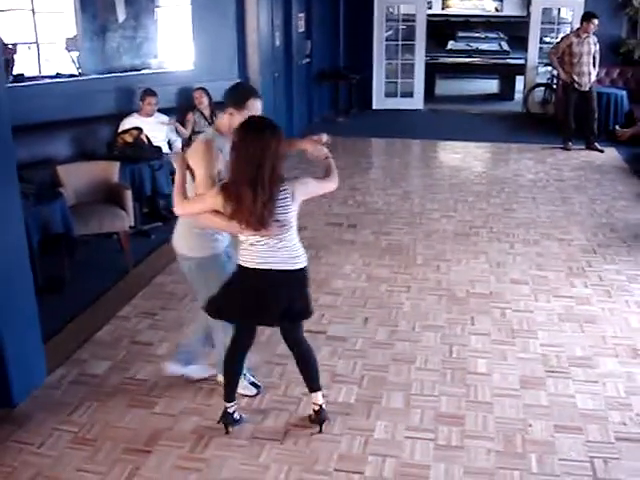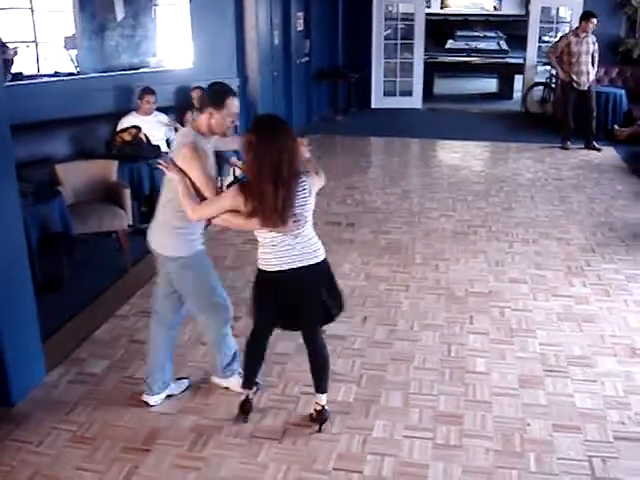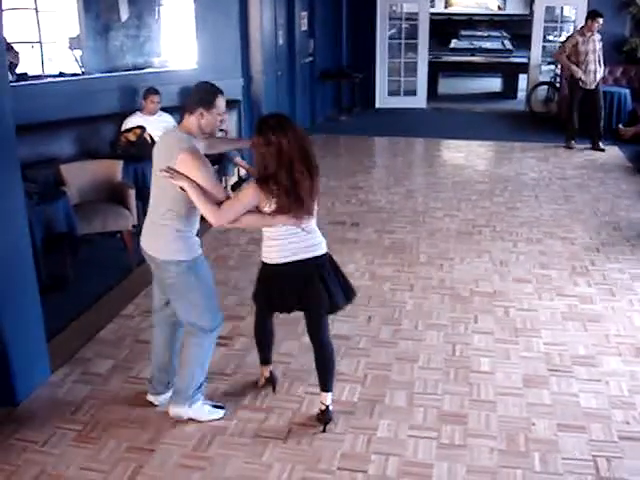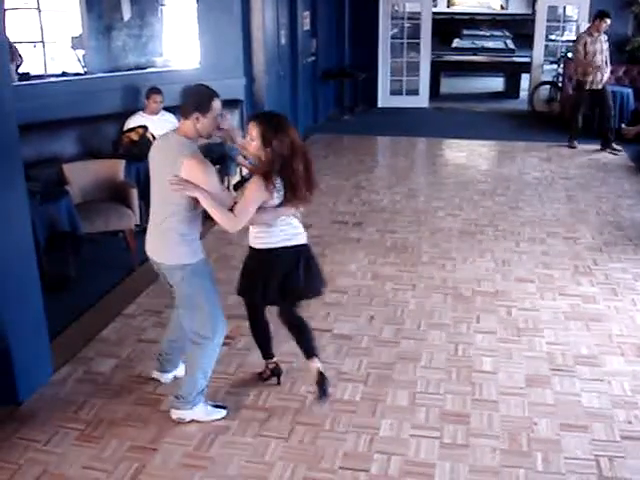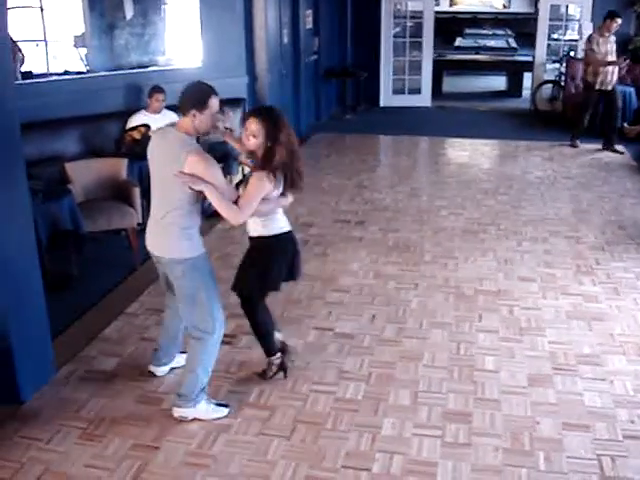
dt=0.2s
person 1, frame 1
left shoulder: (230, 139)
right shoulder: (205, 150)
right elbow: (204, 212)
left wrist: (307, 141)
left hip: (215, 239)
right hip: (199, 245)
left ankle: (183, 359)
person 1, frame 2
left shoulder: (197, 136)
right shoulder: (194, 151)
left hip: (163, 239)
right hip: (180, 246)
left knee: (168, 312)
right knee: (216, 309)
left ankle: (157, 386)
right ankle: (227, 370)
person 1, frame 3
left shoulder: (171, 137)
right shoulder: (189, 157)
left elbow: (208, 145)
left wrist: (242, 143)
right wrist: (278, 217)
left hip: (154, 243)
right hip: (177, 250)
left knee: (167, 314)
right knee: (205, 323)
left ankle: (160, 387)
right ankle: (185, 400)
person 1, frame 4
left shoulder: (162, 142)
right shoulder: (194, 164)
left wrist: (220, 135)
right wrist: (282, 211)
left hip: (157, 247)
right hip: (181, 255)
left knee: (186, 309)
right knee: (209, 329)
left ankle: (168, 365)
right ankle: (188, 403)
person 1, frame 5
left shoulder: (158, 138)
right shoulder: (197, 159)
right wrist: (281, 201)
left hip: (157, 241)
right hip: (182, 250)
left knee: (178, 301)
right knee: (208, 325)
left ankle: (164, 357)
right ankle: (190, 401)
person 2, frame 1
left shoulder: (227, 194)
right shoulder: (294, 189)
left elbow: (180, 208)
right elbow: (332, 181)
left wrist: (181, 172)
right wrist: (325, 156)
left hip: (251, 277)
right hip: (292, 274)
left knee: (241, 339)
right knee: (294, 338)
left ankle: (229, 409)
right ankle: (319, 404)
person 2, frame 2
left shoulder: (243, 193)
right shoulder: (305, 183)
left elbow: (195, 213)
left wrist: (180, 176)
right wrist: (306, 157)
left hip: (274, 276)
right hip: (312, 270)
left knee: (260, 332)
right knee: (314, 337)
left ankle: (248, 395)
right ankle: (321, 404)
person 2, frame 3
left shoulder: (259, 188)
right shoulder: (308, 179)
left elbow: (218, 218)
left wrist: (188, 184)
left hip: (279, 268)
right hip: (315, 263)
left knee: (262, 316)
right knee: (319, 333)
left ankle: (266, 372)
right ankle: (326, 402)
person 2, frame 4
left shoulder: (261, 182)
right shoulder: (287, 172)
left elbow: (232, 224)
left wrist: (200, 193)
left hip: (269, 255)
right hip: (295, 250)
left knee: (254, 308)
right knee: (289, 313)
left ankle: (272, 365)
right ankle: (316, 366)
person 2, frame 5
left shoulder: (263, 176)
right shoulder: (265, 162)
left elbow: (237, 217)
left wrist: (205, 186)
left hip: (268, 244)
right hip: (274, 239)
left knee: (251, 301)
right knee: (249, 293)
left ankle: (276, 360)
right ankle: (275, 339)
person 3, frame 1
left shoulder: (594, 40)
right shoulder: (569, 39)
right elbow: (552, 54)
left wrist: (595, 72)
right wrist: (561, 72)
left hip: (588, 82)
right hip: (571, 82)
left knee: (592, 111)
right knee: (569, 112)
left ankle: (591, 142)
right ankle: (567, 140)
person 3, frame 2
left shoulder: (592, 39)
right shoulder: (568, 38)
right elbow: (551, 53)
left wrist: (594, 71)
right wrist: (559, 71)
left hip: (588, 81)
right hip: (571, 81)
left knee: (591, 110)
right knee: (568, 111)
left ankle: (590, 141)
right ankle: (566, 140)
person 3, frame 3
left shoulder: (598, 38)
right shoulder: (575, 38)
right elbow: (559, 55)
left wrist: (601, 71)
right wrist: (571, 67)
left hip: (594, 80)
right hip: (578, 81)
left knee: (598, 109)
right knee: (573, 110)
left ankle: (596, 140)
right ankle: (570, 139)
person 3, frame 4
left shoulder: (604, 38)
right shoulder: (583, 38)
right elbow: (577, 59)
left wrist: (607, 71)
right wrist: (594, 66)
left hip: (602, 81)
right hip: (585, 81)
left knee: (607, 110)
right knee: (578, 111)
left ankle: (608, 143)
right ankle: (573, 138)
person 3, frame 5
left shoulder: (612, 38)
right shoulder: (594, 38)
right elbow: (593, 60)
right wrist: (613, 62)
left hip: (610, 82)
right hip: (594, 82)
left knee: (613, 111)
right knee: (586, 111)
left ankle: (609, 143)
right ankle: (575, 137)
